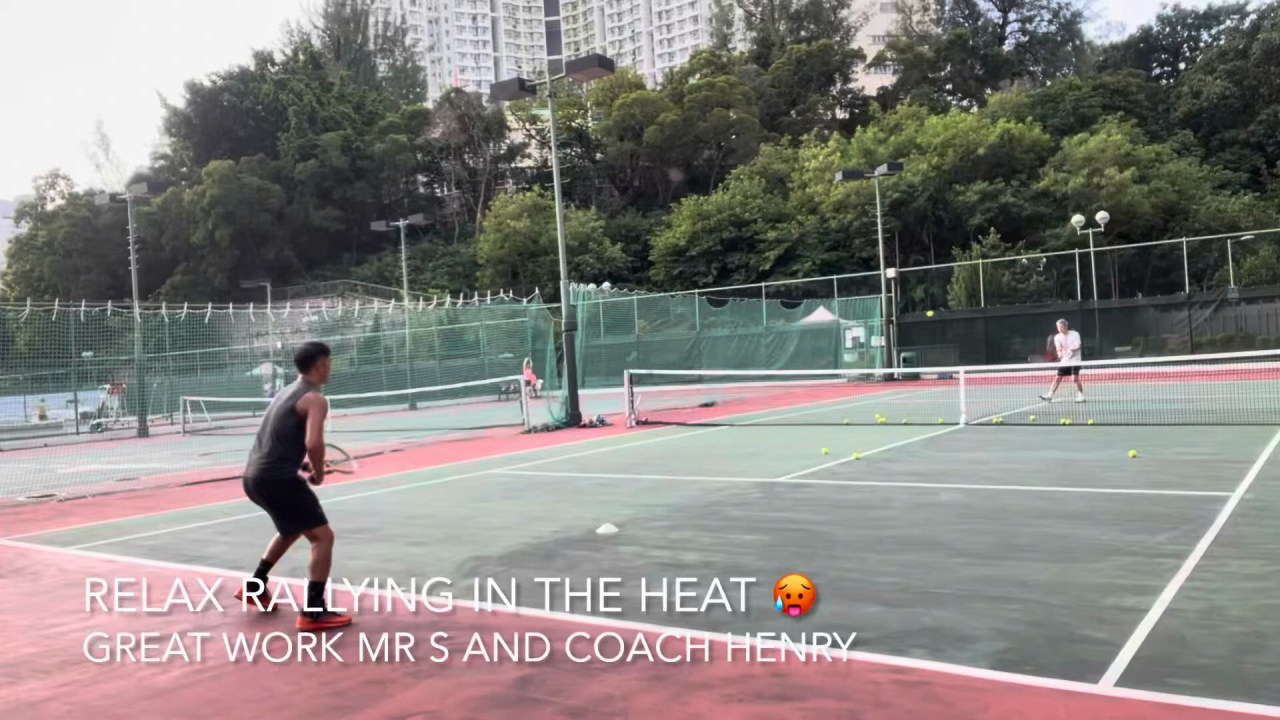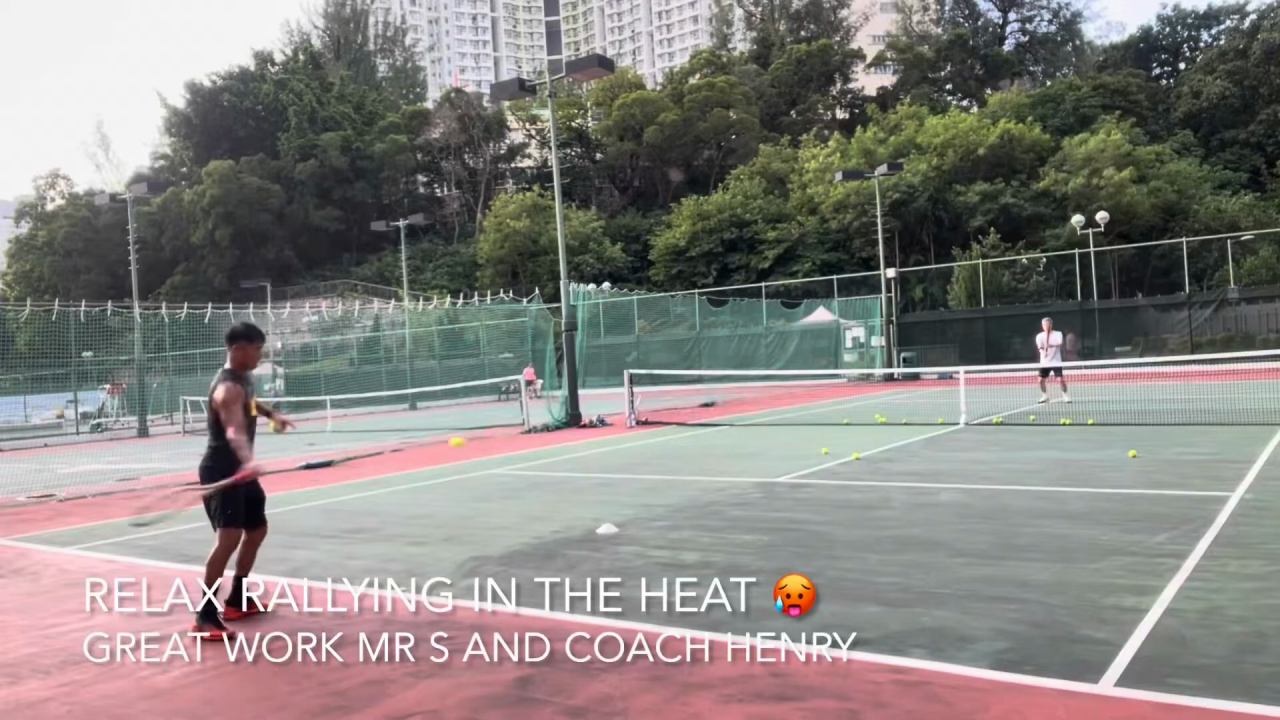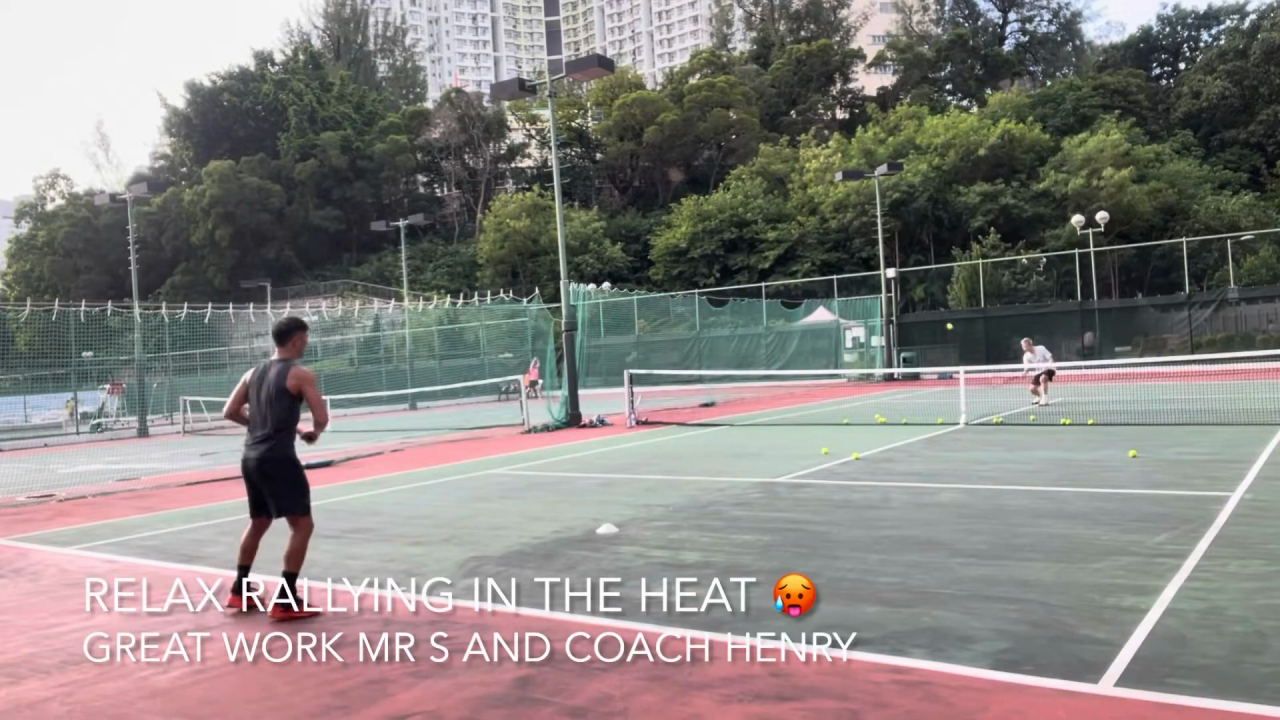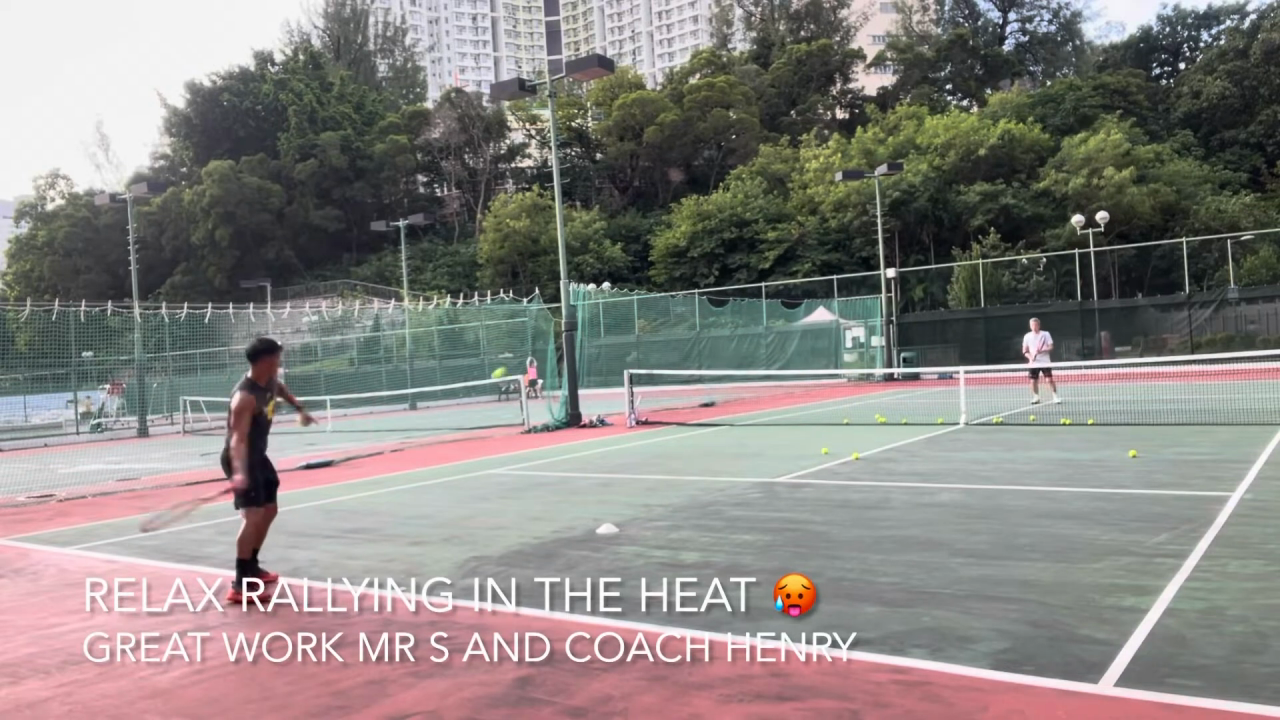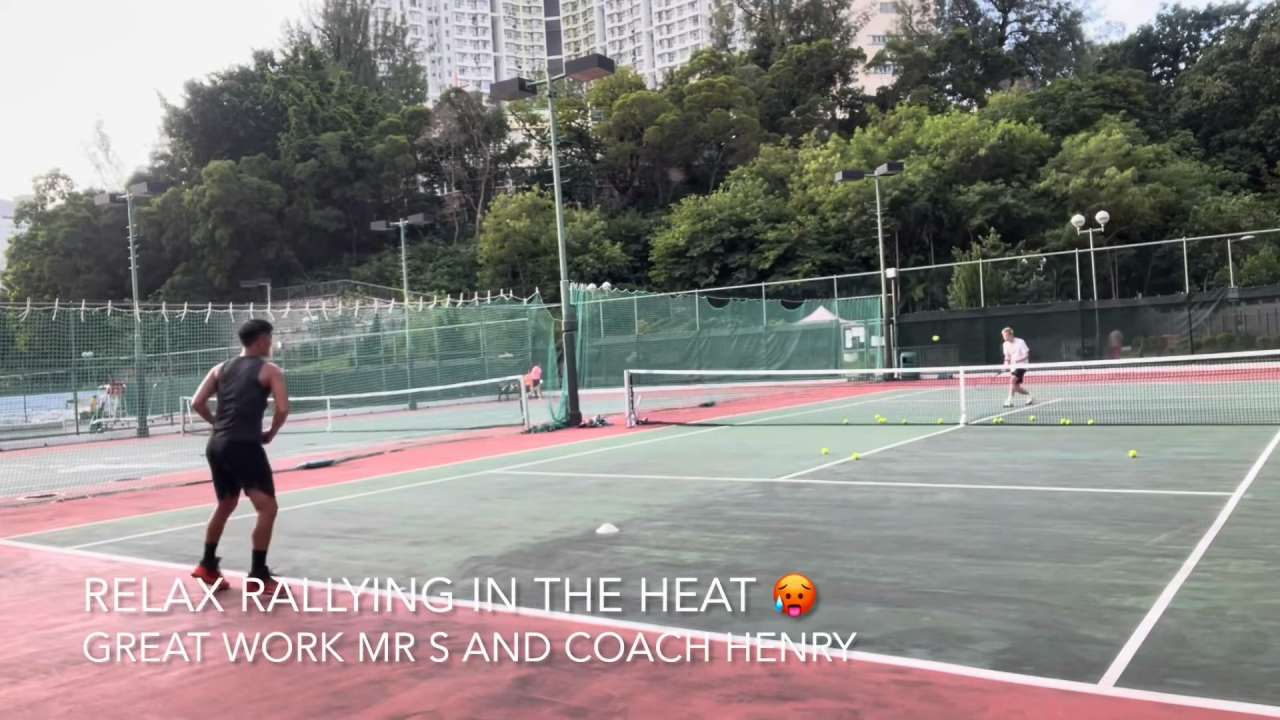
dt=1s
person 1, frame 1
left shoulder: (289, 393)
right shoulder: (314, 399)
right elbow: (314, 444)
left wrist: (309, 467)
right wrist: (318, 471)
left hip: (257, 477)
right hip: (276, 479)
left knee: (295, 528)
right knee: (322, 536)
left ankle: (255, 586)
right ankle: (313, 613)
person 1, frame 2
left shoulder: (241, 378)
right shoulder: (229, 388)
left elbow: (251, 404)
right elbow: (234, 431)
left wrist: (273, 415)
right wrist: (247, 461)
left hip: (237, 470)
right hip: (222, 470)
left knee: (257, 531)
right knee: (229, 536)
left ankle: (237, 601)
right ankle: (207, 616)
person 1, frame 3
left shoulder: (255, 373)
right shoulder: (300, 374)
left elbow: (230, 412)
right elbow: (321, 417)
right wrist: (313, 432)
left hip: (252, 458)
right hip: (278, 459)
left knee: (259, 522)
right knee: (302, 525)
left ankle: (239, 591)
right ankle: (285, 601)
person 1, frame 4
left shoulder: (269, 379)
right shoulder: (246, 399)
left elbow: (281, 390)
right elbow: (238, 440)
left wrist: (301, 409)
right wrist: (239, 473)
left hip: (258, 457)
right hip: (245, 461)
left knee: (268, 510)
right knee: (253, 514)
left ankle: (250, 565)
right ankle: (241, 583)
person 1, frame 5
left shoulder: (221, 369)
right shoulder: (271, 370)
left elbow: (197, 404)
right elbow: (282, 409)
right wrist: (271, 431)
left hip: (216, 445)
right hip: (243, 445)
left knee: (226, 503)
right knee: (267, 505)
left ankle: (207, 564)
right ankle: (258, 573)
